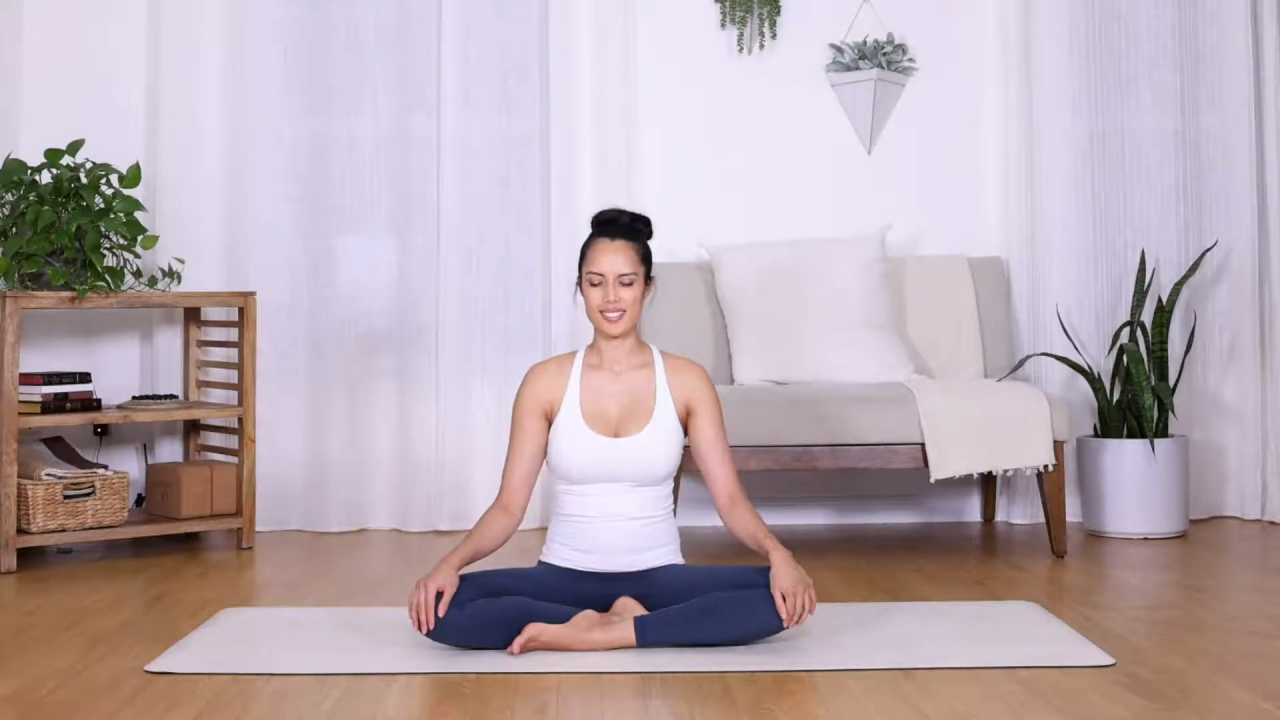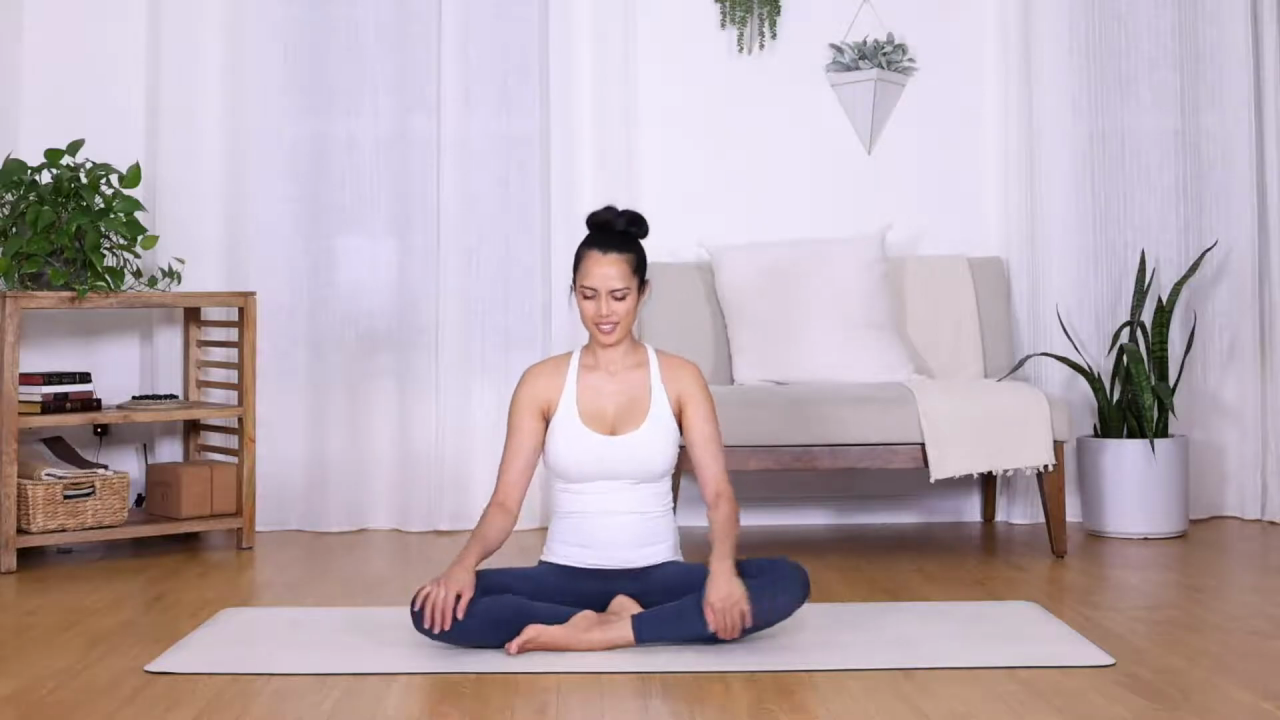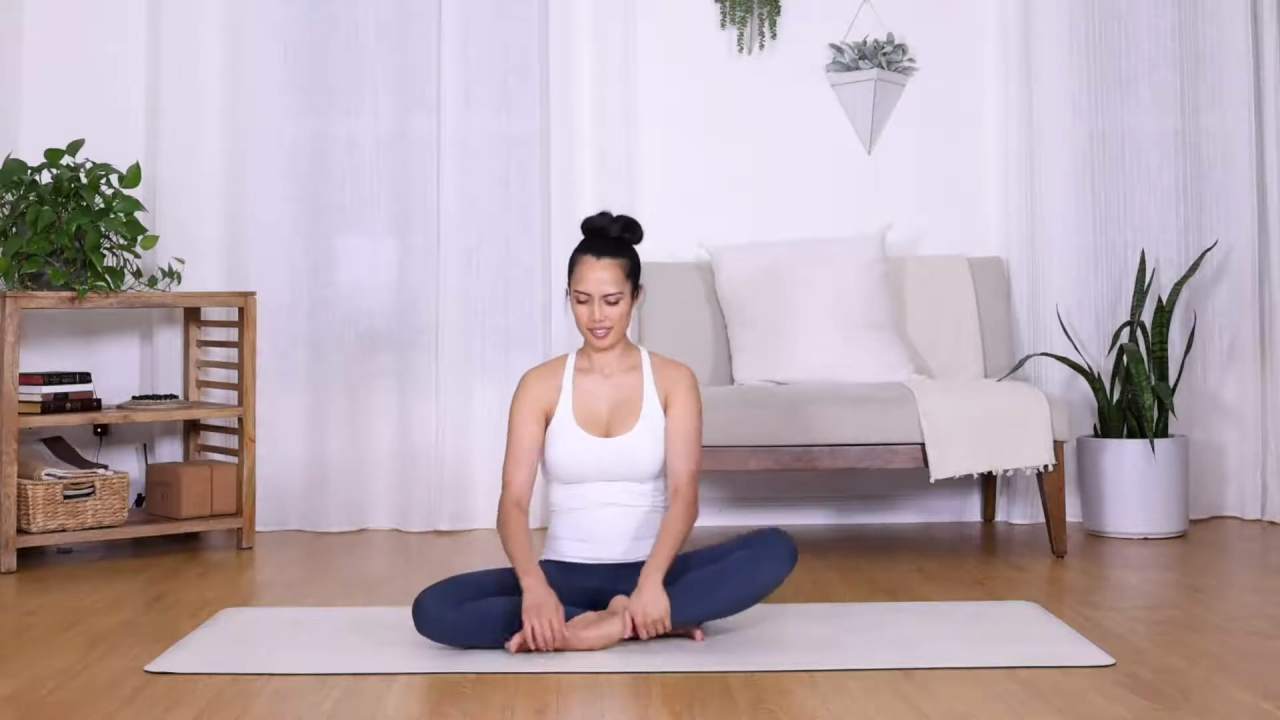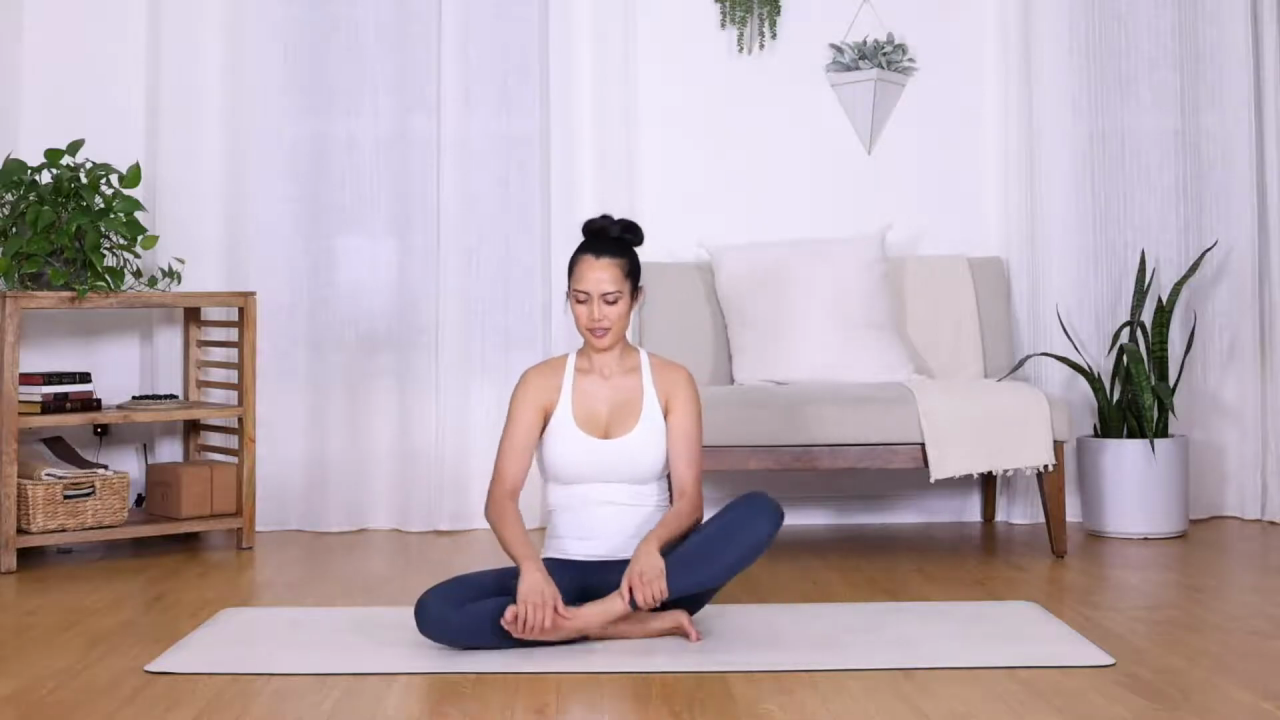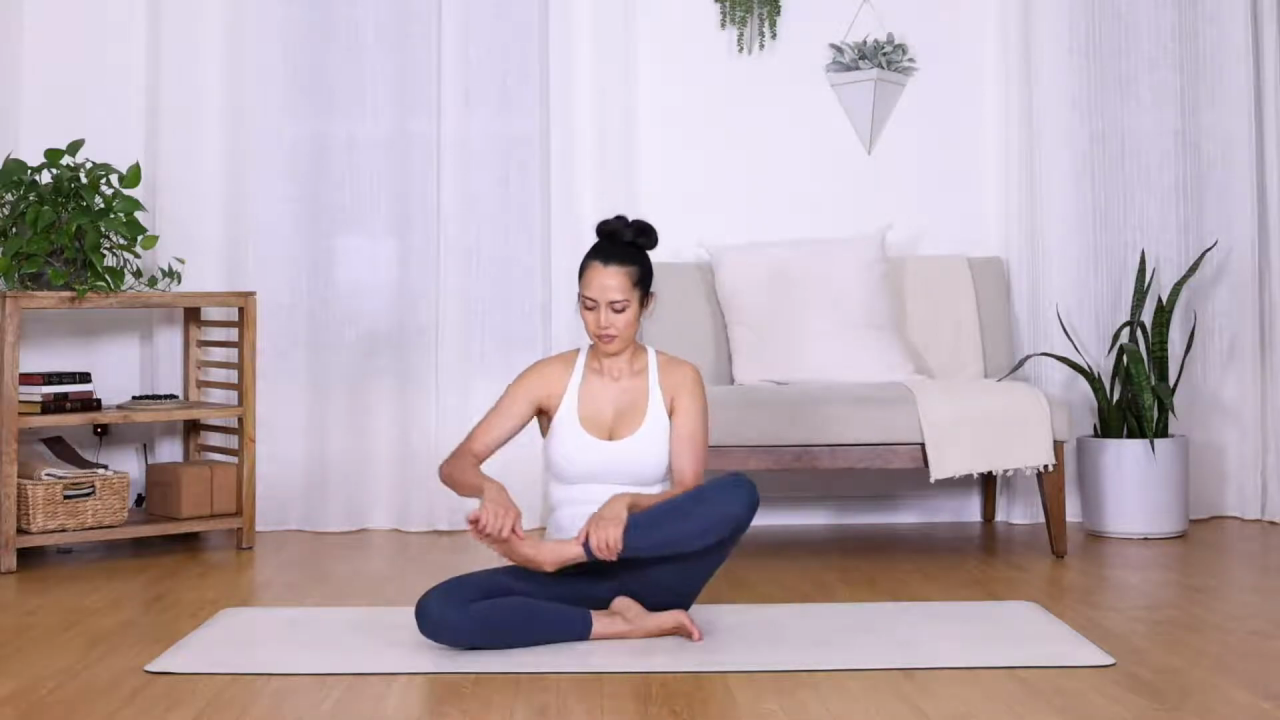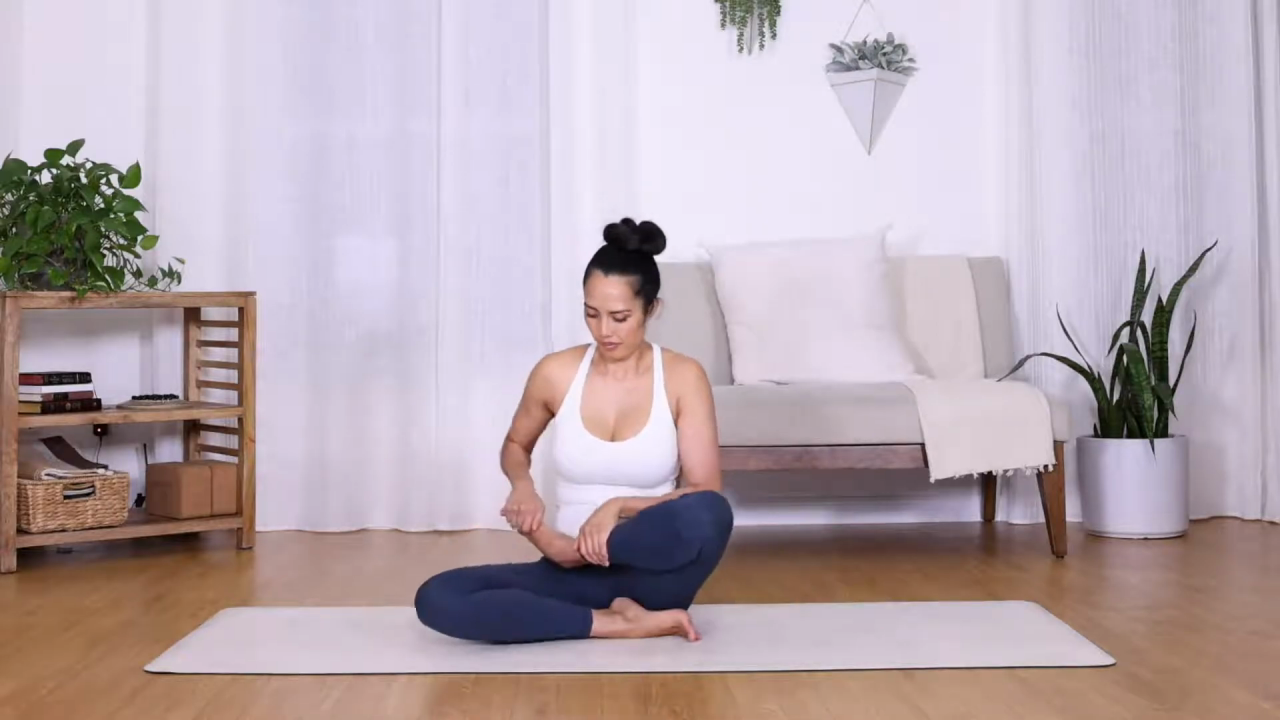
dt=0.3s
person 1, frame 1
left shoulder: (687, 380)
right shoulder: (546, 381)
left elbow: (730, 497)
right elbow: (509, 505)
left wrist: (778, 553)
right wrist: (450, 563)
left hip: (658, 576)
right hip: (565, 576)
left knee: (783, 597)
right knee: (440, 610)
left ankle: (593, 632)
right ankle: (630, 623)
person 1, frame 2
left shoulder: (681, 378)
right shoulder: (542, 382)
left elbow: (719, 493)
right elbow: (505, 500)
left wrist: (722, 566)
right wrist: (465, 563)
left hip: (656, 575)
right hip: (567, 575)
left knee: (788, 582)
right knee: (437, 608)
left ankle: (599, 631)
right ankle: (653, 624)
person 1, frame 3
left shoulder: (673, 380)
right shoulder: (540, 385)
left elbow: (684, 494)
right elbow: (513, 501)
left wrist: (652, 579)
right wrist: (534, 585)
left hip: (651, 572)
right hip: (567, 574)
left knee: (776, 550)
right knee: (432, 609)
left ankle: (607, 628)
right ankle: (635, 622)
person 1, frame 4
left shoulder: (672, 381)
right shoulder: (541, 383)
left elbow: (690, 501)
right elbow: (501, 496)
left wrist: (652, 547)
right wrist: (531, 567)
left hip: (648, 575)
right hip: (565, 573)
left knee: (761, 512)
right knee: (435, 612)
left ankle: (596, 615)
right ankle: (632, 622)
person 1, frame 5
left shoulder: (679, 379)
right shoulder: (549, 377)
left elbow: (688, 494)
right elbow: (456, 465)
left wrist: (626, 503)
right wrist: (490, 489)
left hip: (649, 573)
right hip: (566, 574)
left knee: (738, 493)
right knee: (437, 613)
left ankle: (557, 552)
right ankle: (620, 624)
person 1, frame 6
left shoulder: (684, 378)
right shoulder: (555, 373)
left elbow: (706, 493)
right elbow: (515, 446)
left wrist: (620, 506)
right wrist: (523, 487)
left hip: (651, 575)
right hip: (569, 573)
left knee: (706, 514)
right knee: (436, 600)
right ankle: (617, 623)
